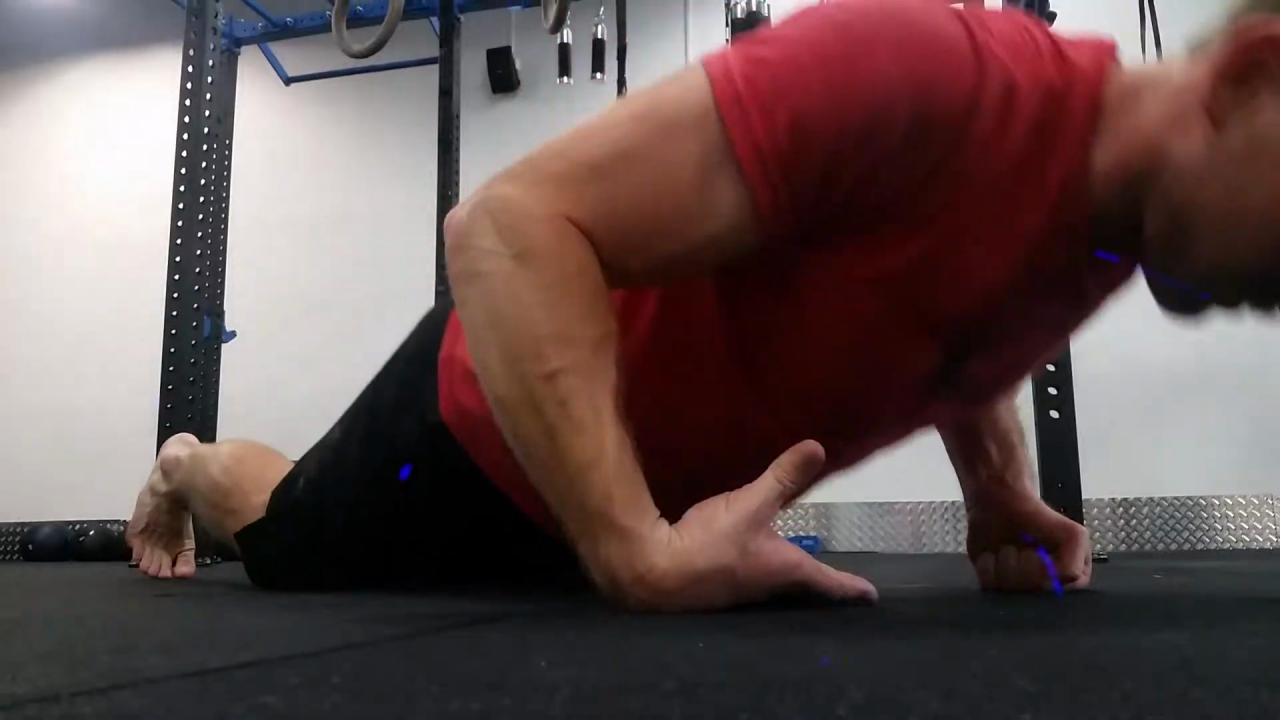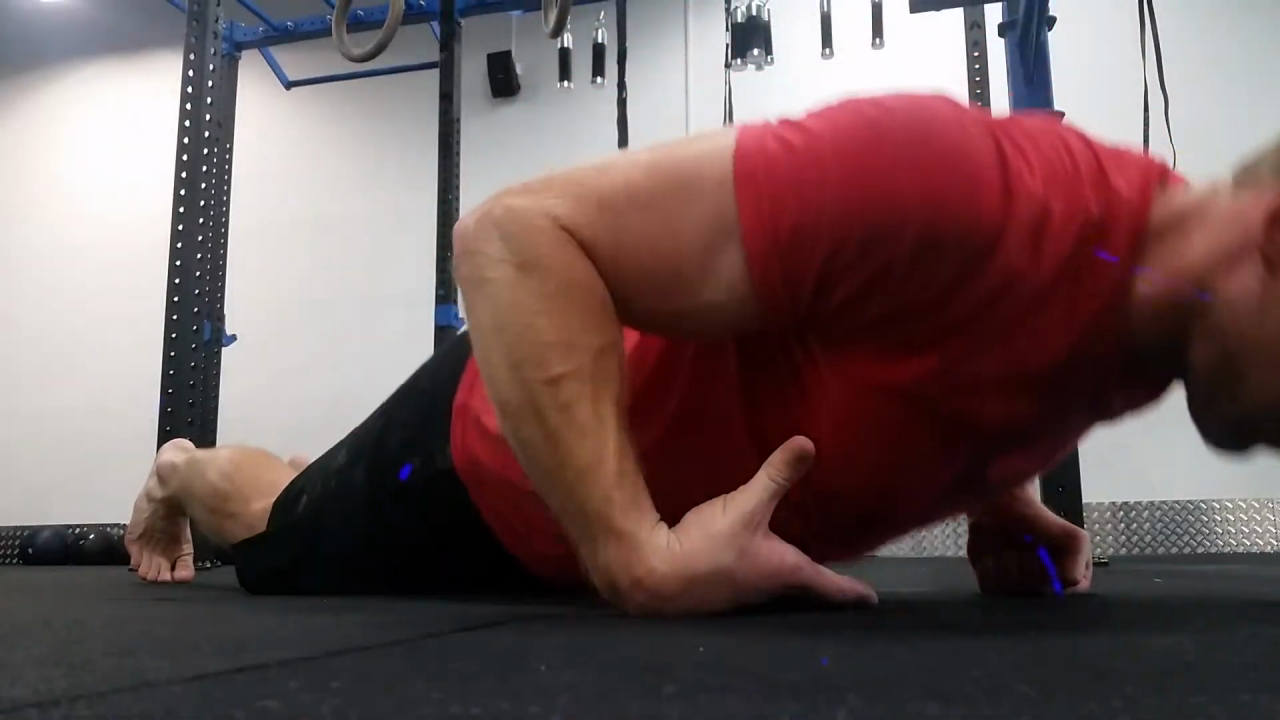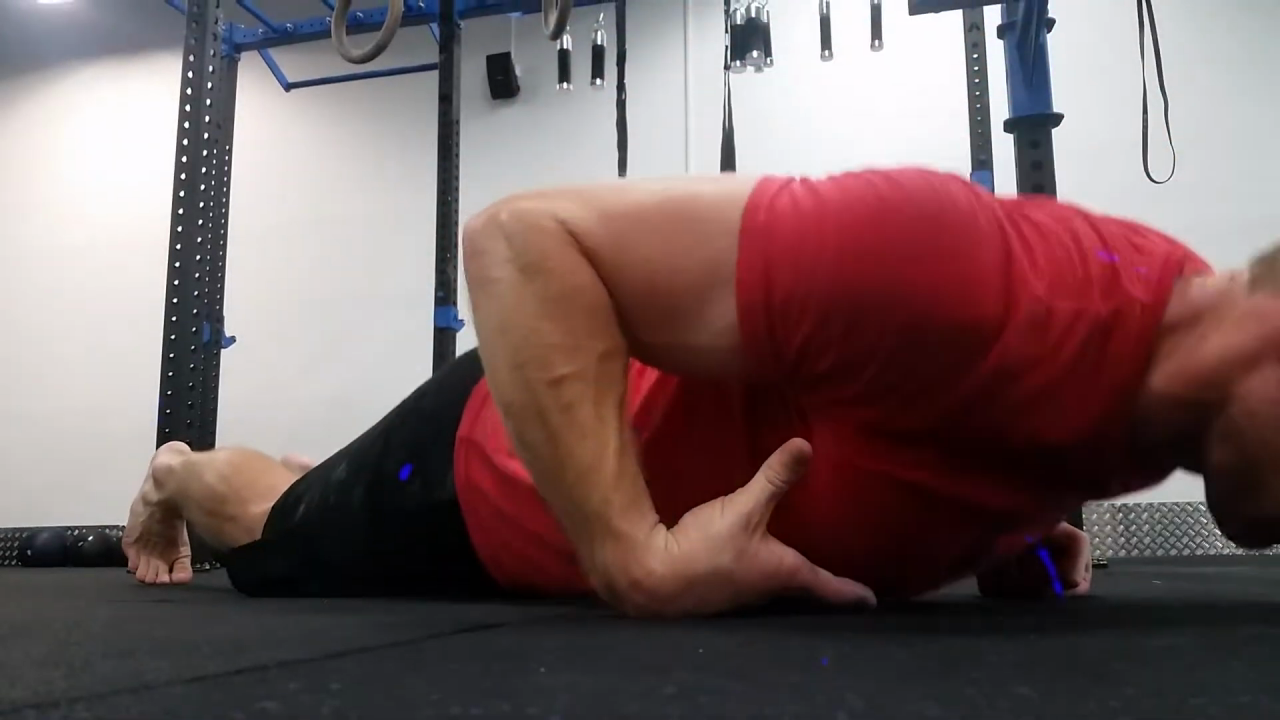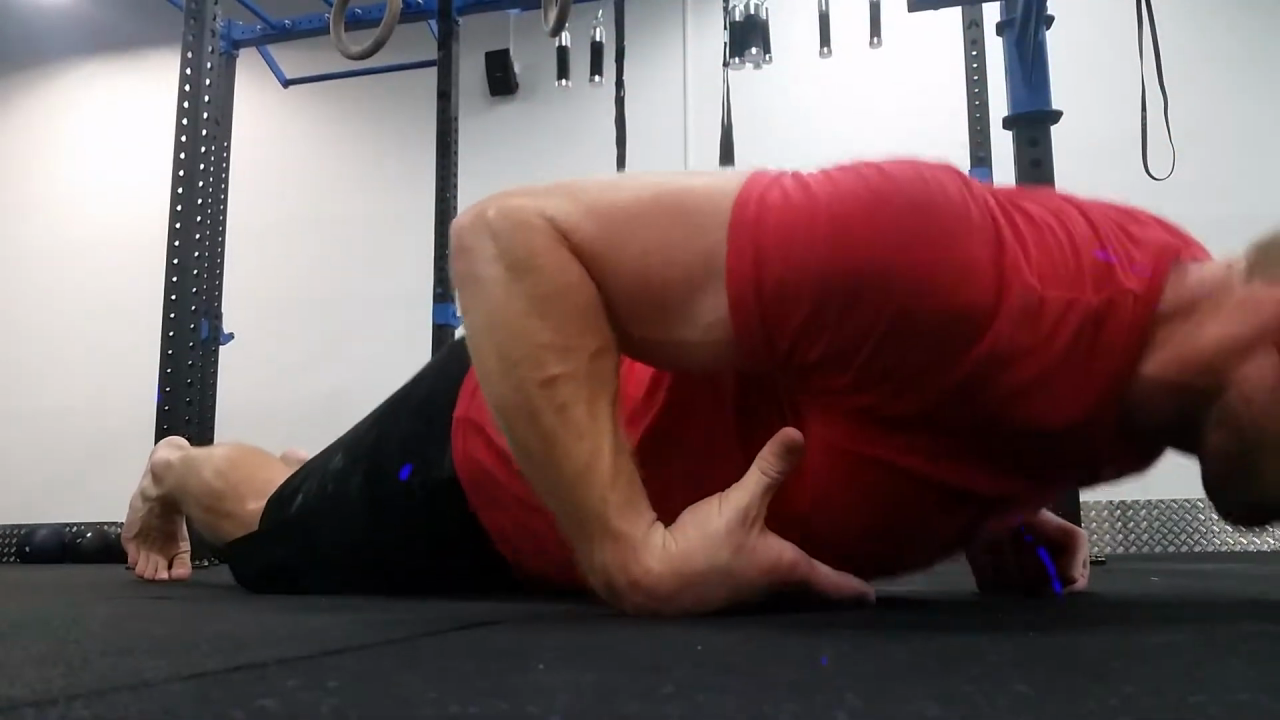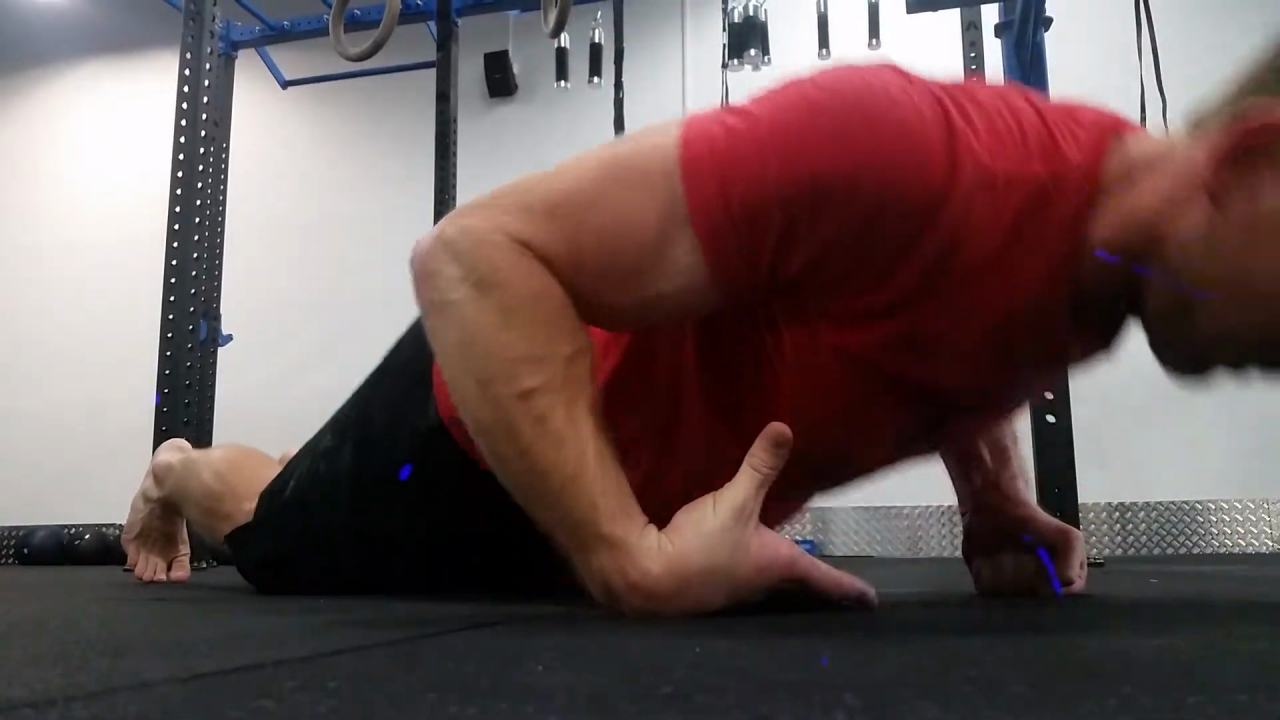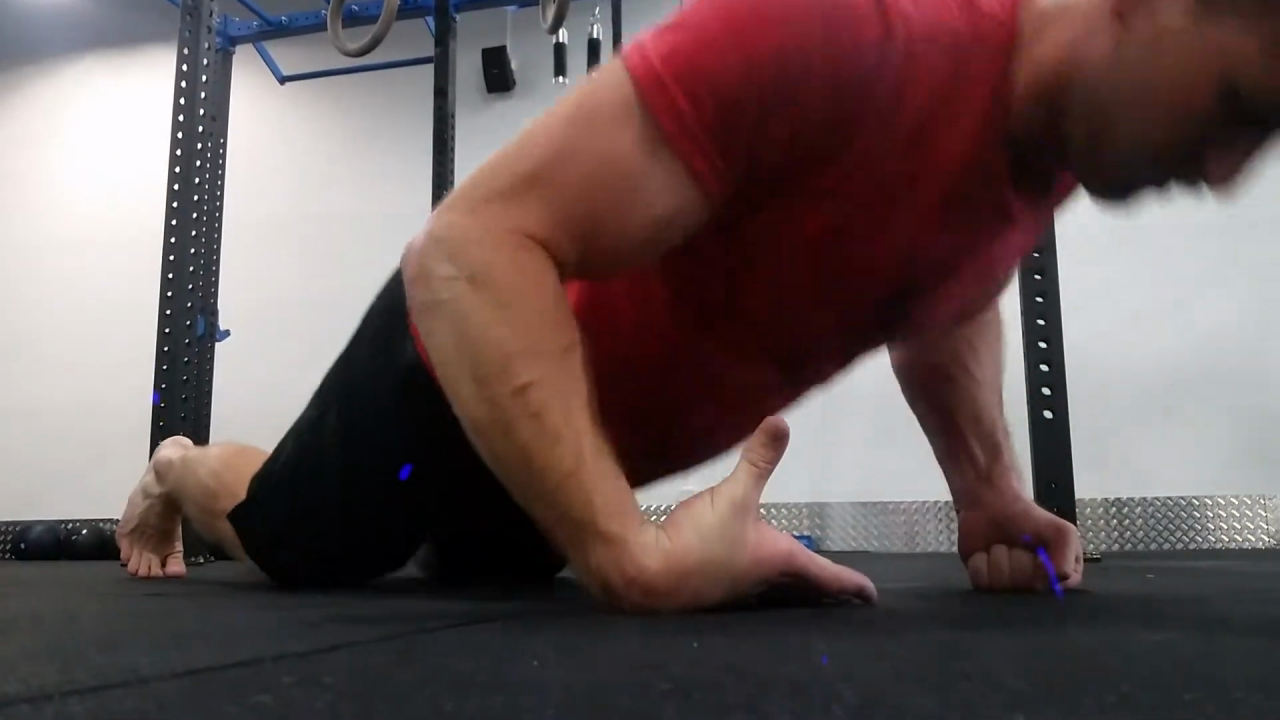
dt=0.2s
person 1, frame 1
left shoulder: (1137, 200)
right elbow: (509, 228)
left wrist: (1001, 497)
right wrist: (638, 553)
left hip: (621, 474)
right hip: (491, 427)
right knee: (289, 551)
right ankle: (186, 468)
person 1, frame 2
left shoulder: (1170, 279)
right shoulder: (964, 201)
right elbow: (515, 238)
left wrist: (998, 500)
right wrist: (638, 555)
right hip: (496, 470)
right knee: (286, 547)
right ankle: (184, 473)
person 1, frame 3
left shoulder: (1177, 324)
right shoulder: (976, 291)
right elbow: (520, 240)
left wrist: (1003, 519)
right wrist: (639, 559)
left hip: (611, 443)
right hip: (498, 496)
right knee: (281, 549)
right ankle: (182, 476)
person 1, frame 4
left shoulder: (1170, 311)
right shoulder: (964, 271)
right elbow: (508, 242)
left wrist: (1002, 511)
right wrist: (638, 557)
right hip: (499, 478)
right knee: (281, 549)
right ankle: (182, 471)
person 1, frame 5
left shoulder: (1110, 229)
right shoulder: (903, 154)
right elbow: (473, 256)
left wrist: (999, 507)
right wrist: (633, 557)
right hip: (486, 396)
right knee: (287, 561)
right ankle: (184, 475)
person 1, frame 6
left shoulder: (1057, 134)
left elbow: (942, 316)
right elbow: (469, 251)
left wrist: (988, 495)
right wrist: (630, 552)
left hip: (613, 424)
right hip: (466, 352)
left knee: (462, 563)
right knee: (290, 555)
right ankle: (183, 474)
